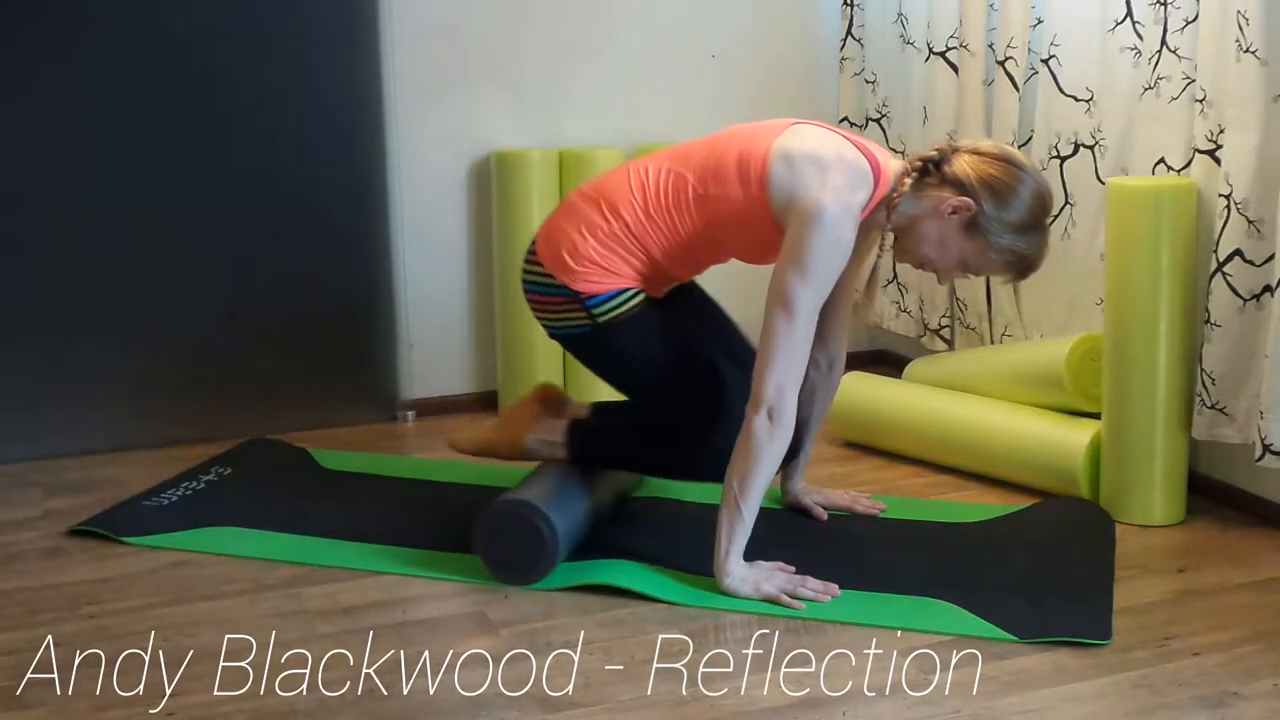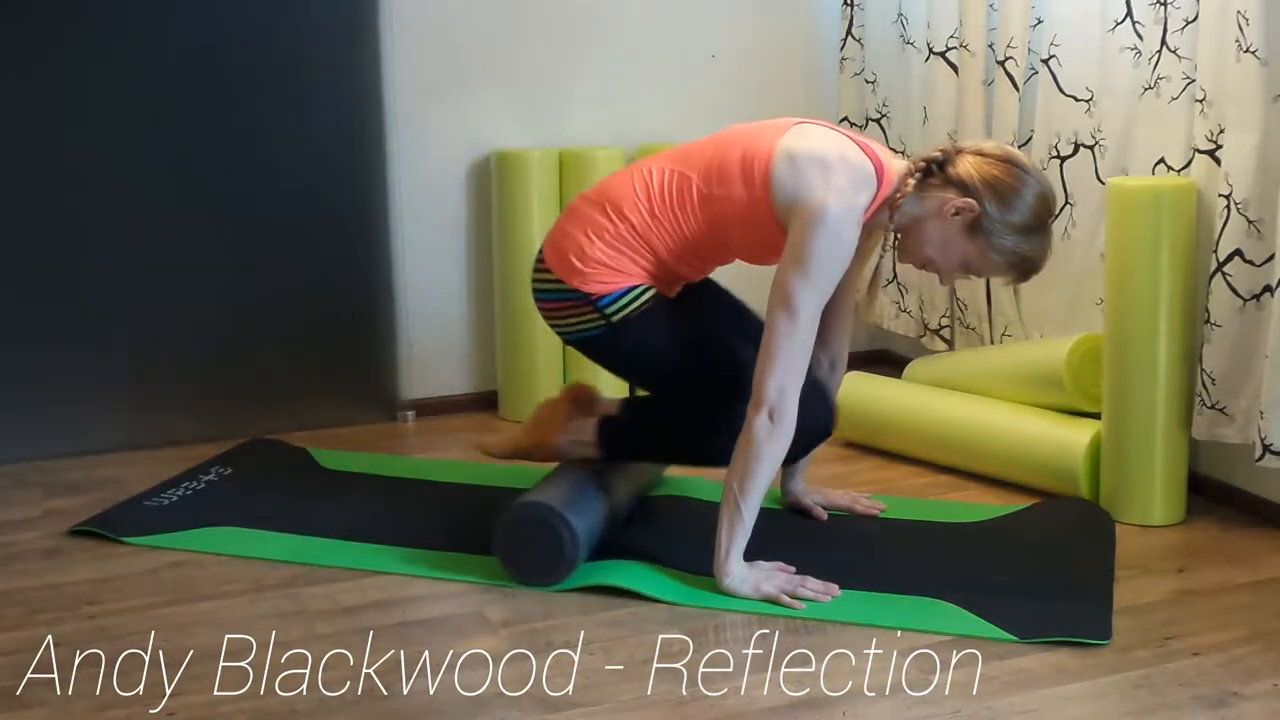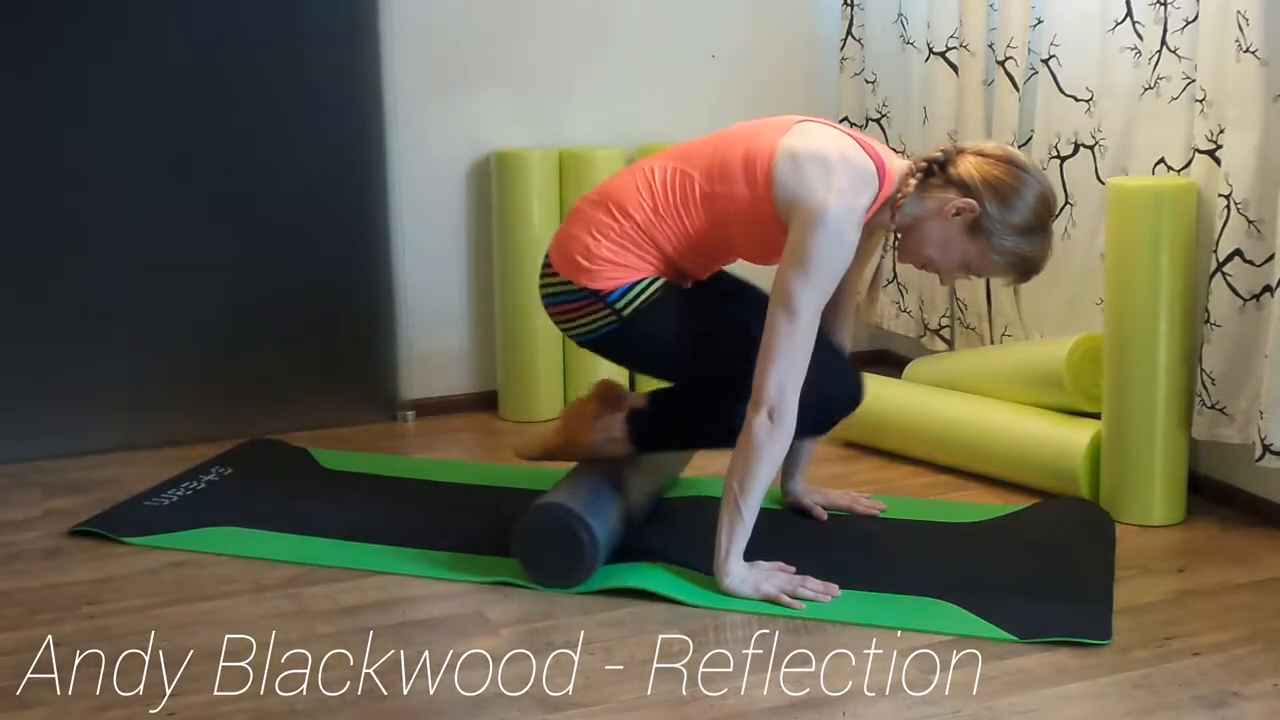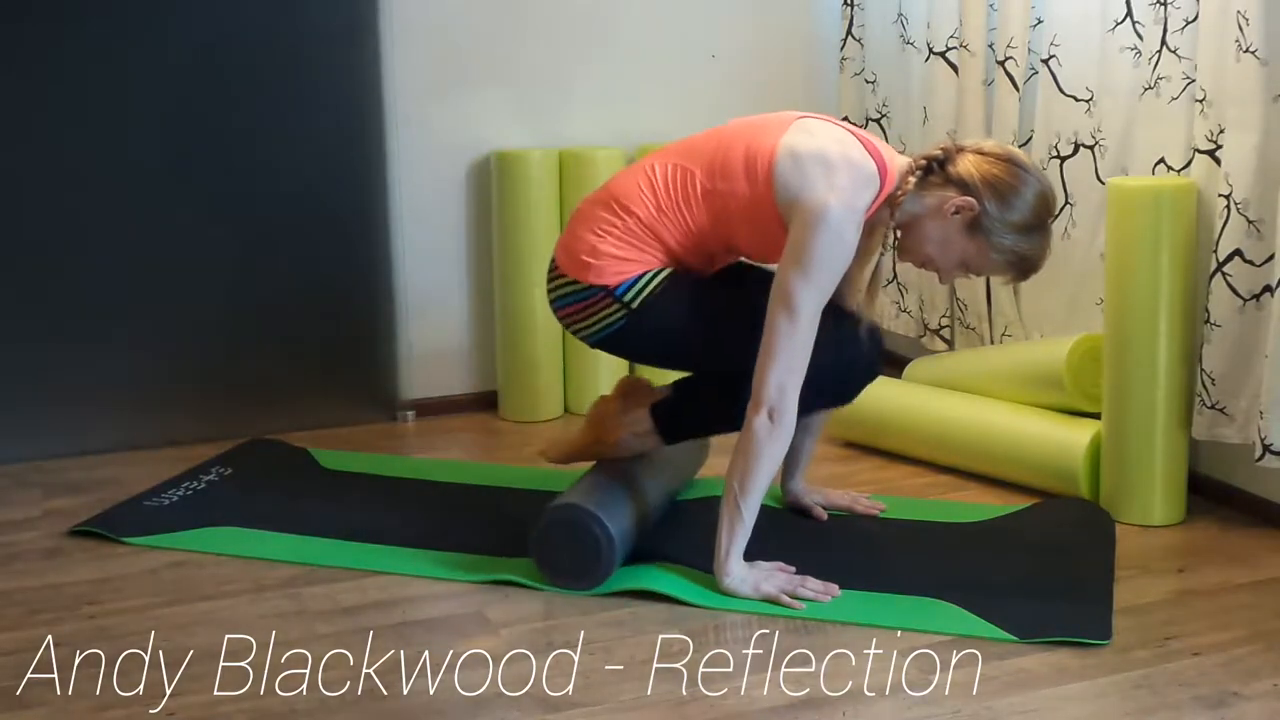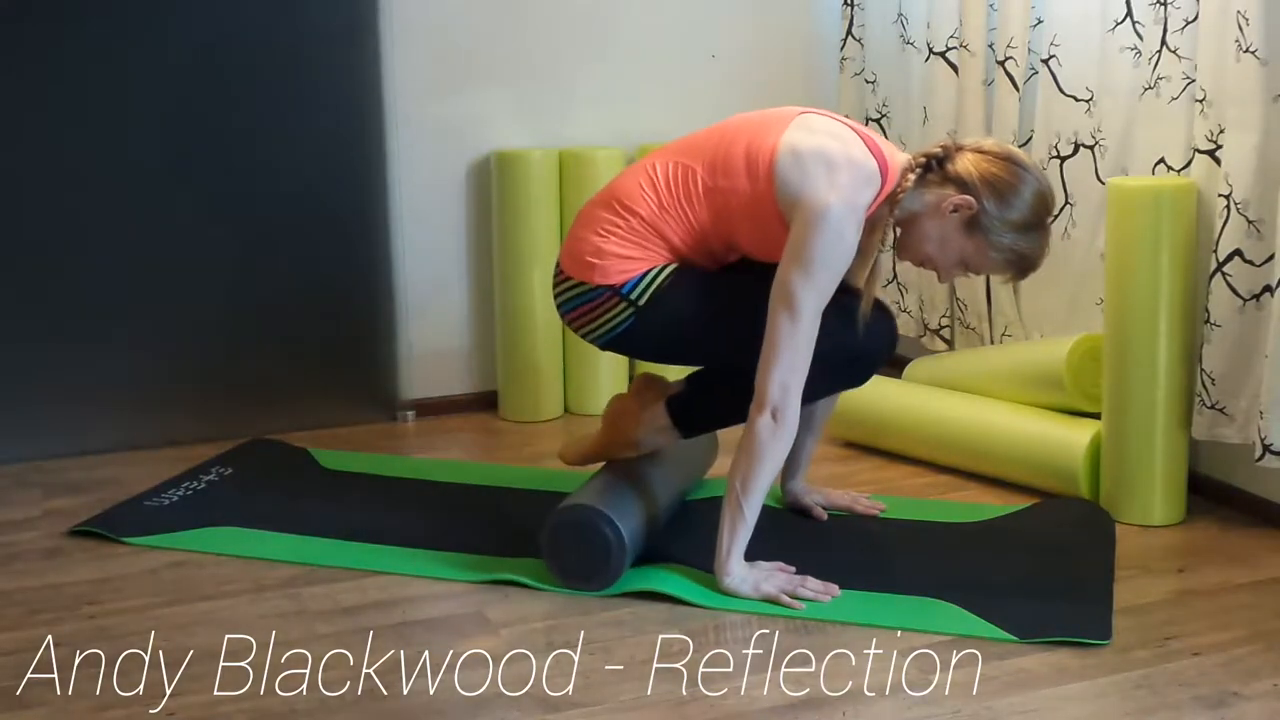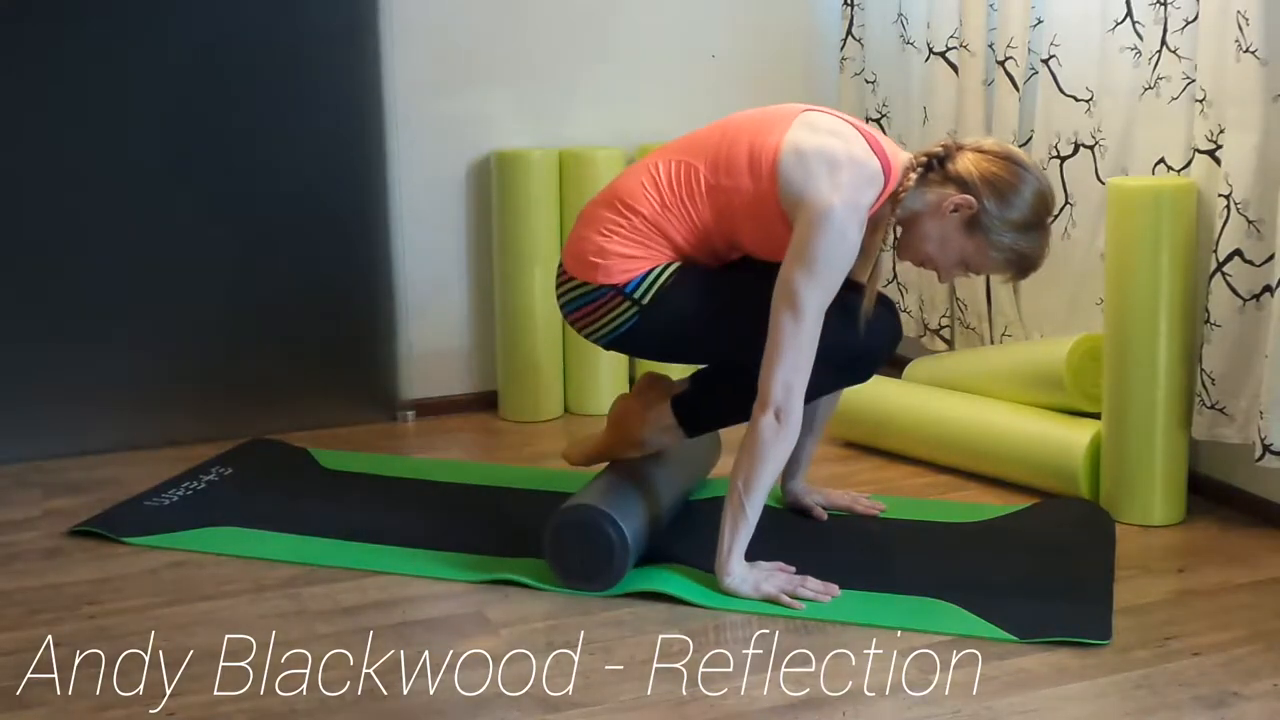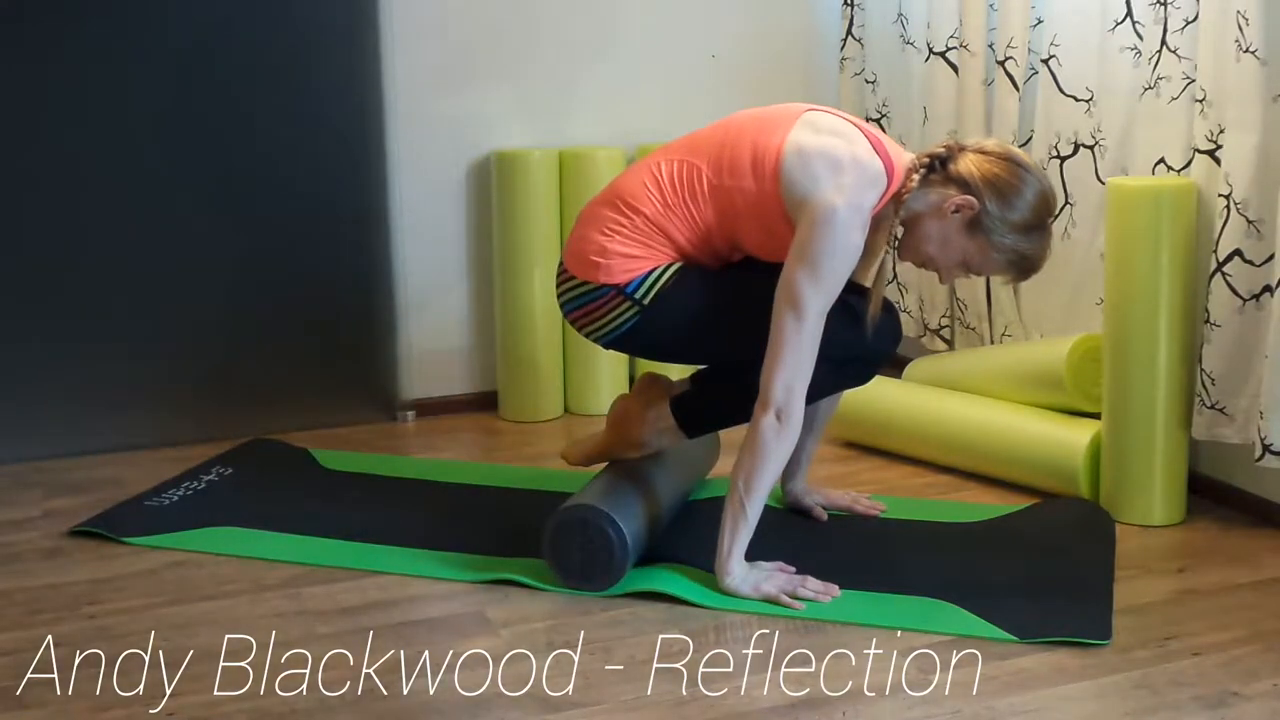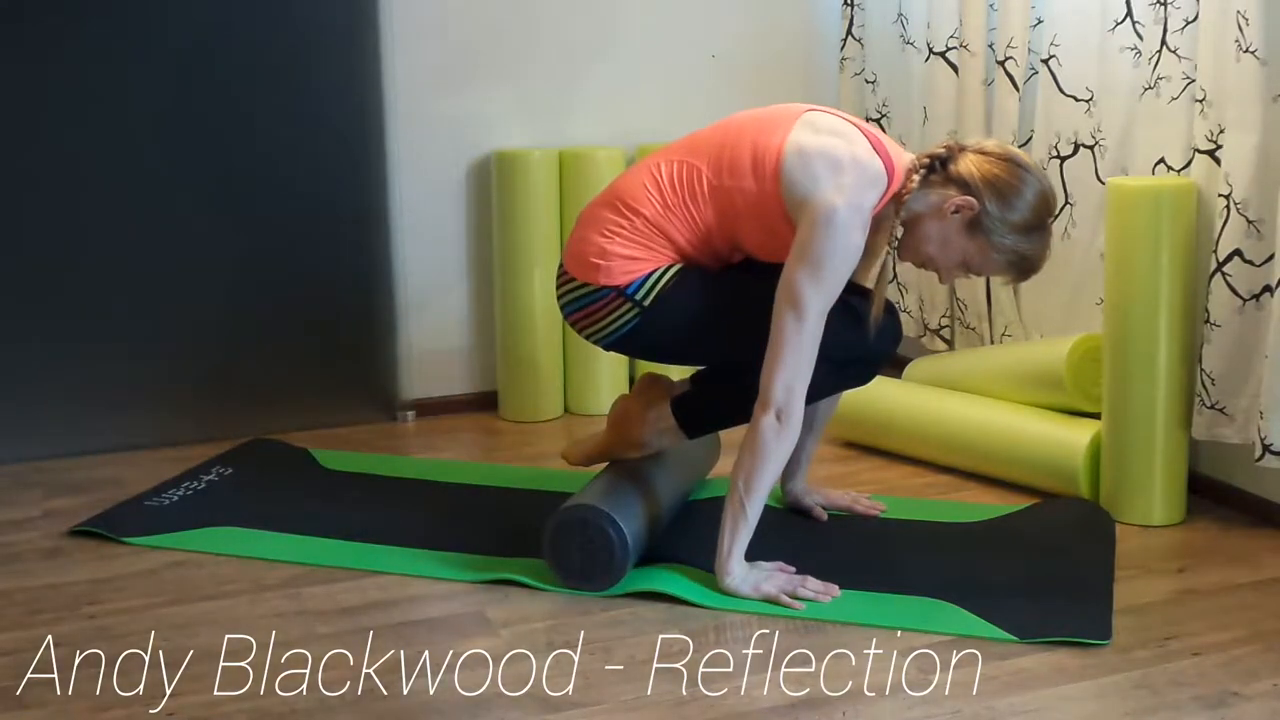
dt=0.1s
person 1, frame 1
left shoulder: (877, 190)
right shoulder: (835, 204)
left elbow: (825, 354)
right elbow: (774, 400)
left wrist: (795, 480)
right wrist: (730, 564)
left hip: (634, 259)
right hip: (585, 269)
left knee: (740, 414)
right knee: (741, 424)
left ankle: (566, 419)
right ankle: (551, 434)
person 1, frame 2
left shoulder: (881, 188)
right shoulder: (838, 204)
left elbow: (829, 347)
right elbow: (771, 404)
left wrist: (792, 480)
right wrist: (729, 564)
left hip: (644, 261)
right hip: (590, 276)
left knee: (803, 401)
right knee: (798, 413)
left ankle: (600, 421)
right ankle: (584, 433)
person 1, frame 3
left shoulder: (882, 186)
right shoulder: (838, 203)
left elbow: (832, 341)
right elbow: (772, 403)
left wrist: (793, 481)
right wrist: (729, 565)
left hip: (656, 259)
right hip: (600, 273)
left knee: (823, 374)
right knee: (828, 389)
left ankle: (624, 414)
right ankle: (612, 428)
person 1, frame 4
left shoulder: (881, 181)
right shoulder: (838, 201)
left elbow: (810, 363)
right elbow: (773, 398)
left wrist: (794, 481)
right wrist: (731, 565)
left hip: (656, 257)
right hip: (605, 275)
left knee: (847, 352)
right knee: (849, 356)
left ankle: (650, 410)
right ankle: (637, 422)
person 1, frame 5
left shoulder: (883, 178)
right shoulder: (840, 200)
left elbow: (815, 358)
right elbow: (777, 396)
left wrist: (795, 480)
right wrist: (731, 565)
left hip: (655, 255)
right hip: (611, 276)
left knee: (832, 335)
right knee: (866, 338)
left ankle: (663, 403)
right ankle: (652, 418)
person 1, frame 6
left shoulder: (883, 178)
right shoulder: (842, 199)
left elbow: (822, 354)
right elbow: (779, 397)
left wrist: (793, 480)
right wrist: (731, 566)
left hip: (663, 255)
right hip: (615, 276)
left knee: (855, 332)
right knee: (866, 332)
left ankle: (668, 406)
right ankle: (657, 419)
person 1, frame 7
left shoulder: (885, 178)
right shoulder: (845, 201)
left elbow: (824, 353)
right elbow: (780, 397)
left wrist: (794, 480)
right wrist: (731, 566)
left hip: (664, 253)
right hip: (616, 275)
left knee: (835, 334)
right knee: (868, 334)
left ankle: (665, 405)
right ankle: (657, 419)
person 1, frame 8
left shoulder: (888, 179)
right shoulder: (845, 201)
left elbow: (825, 353)
right elbow: (780, 397)
left wrist: (794, 481)
right wrist: (731, 567)
left hip: (662, 255)
right hip: (615, 277)
left knee: (861, 331)
right knee: (866, 335)
left ankle: (669, 406)
right ankle: (658, 420)
